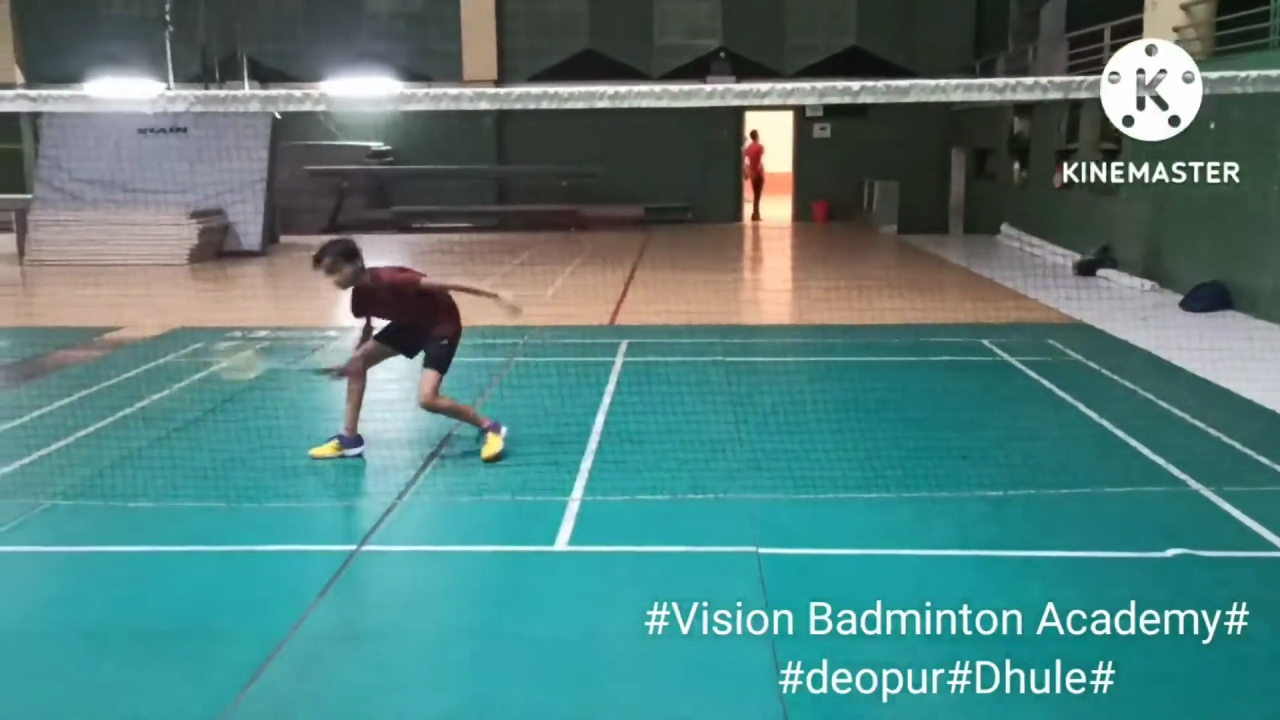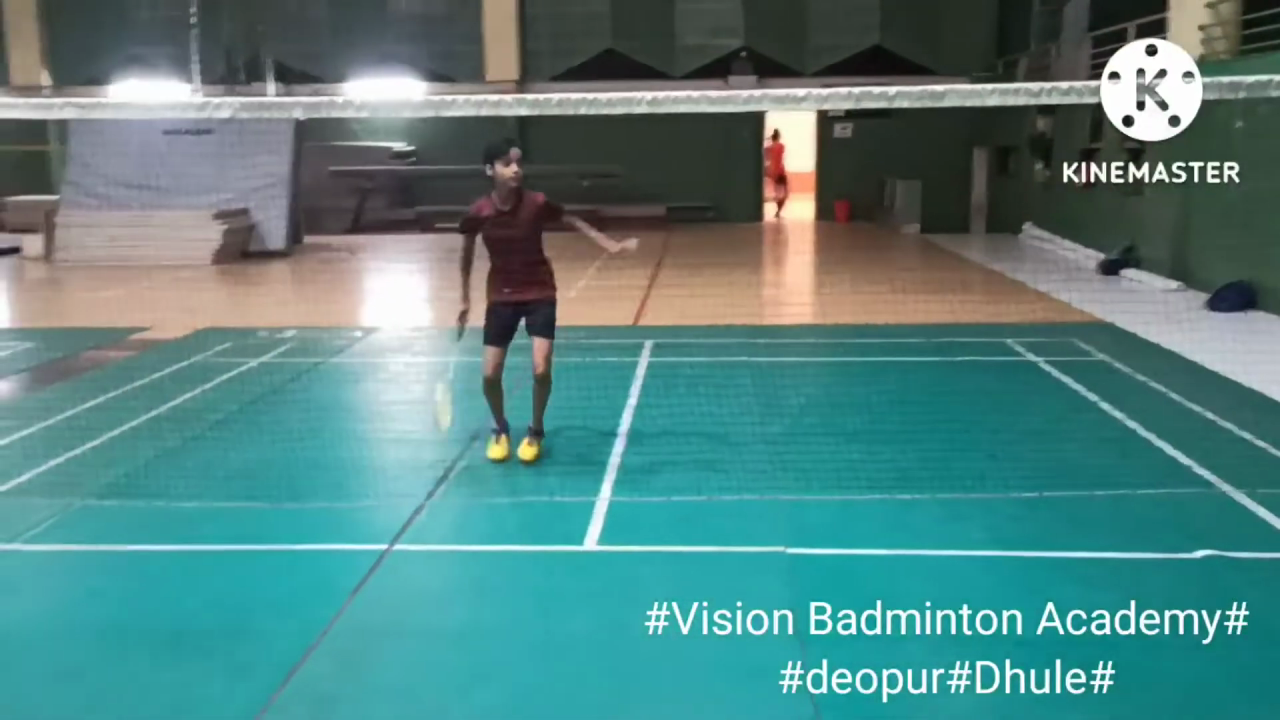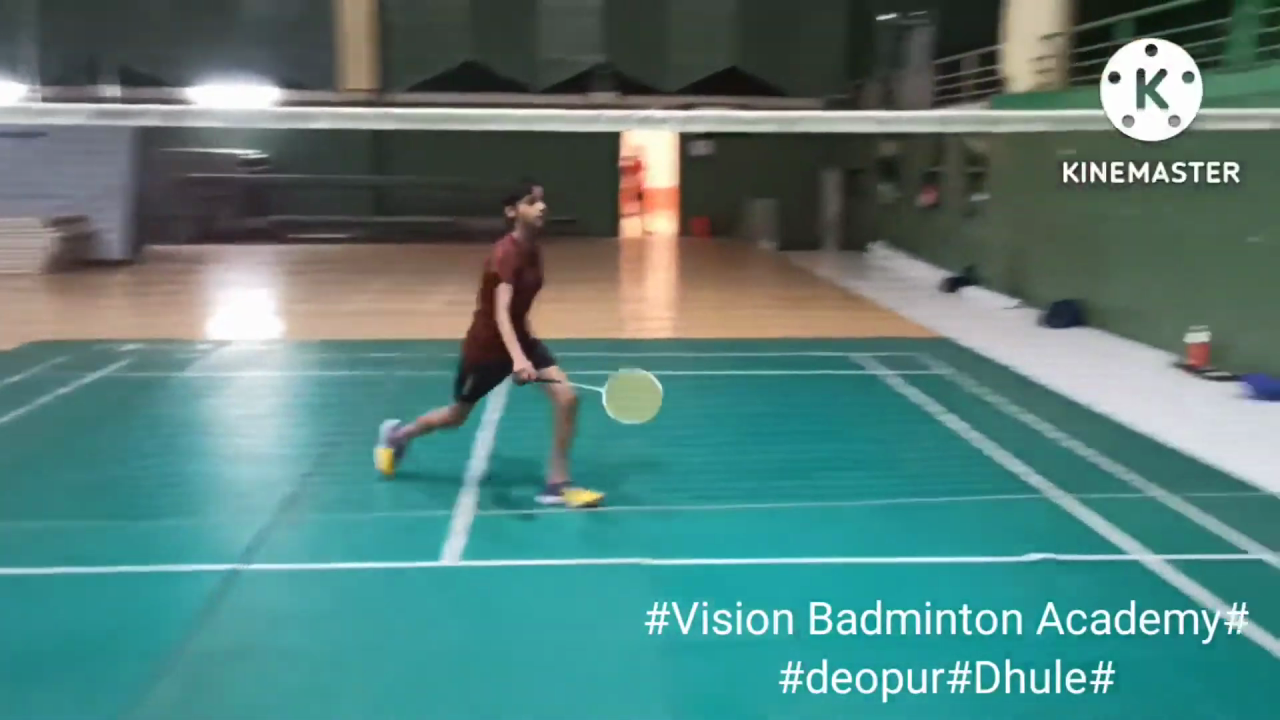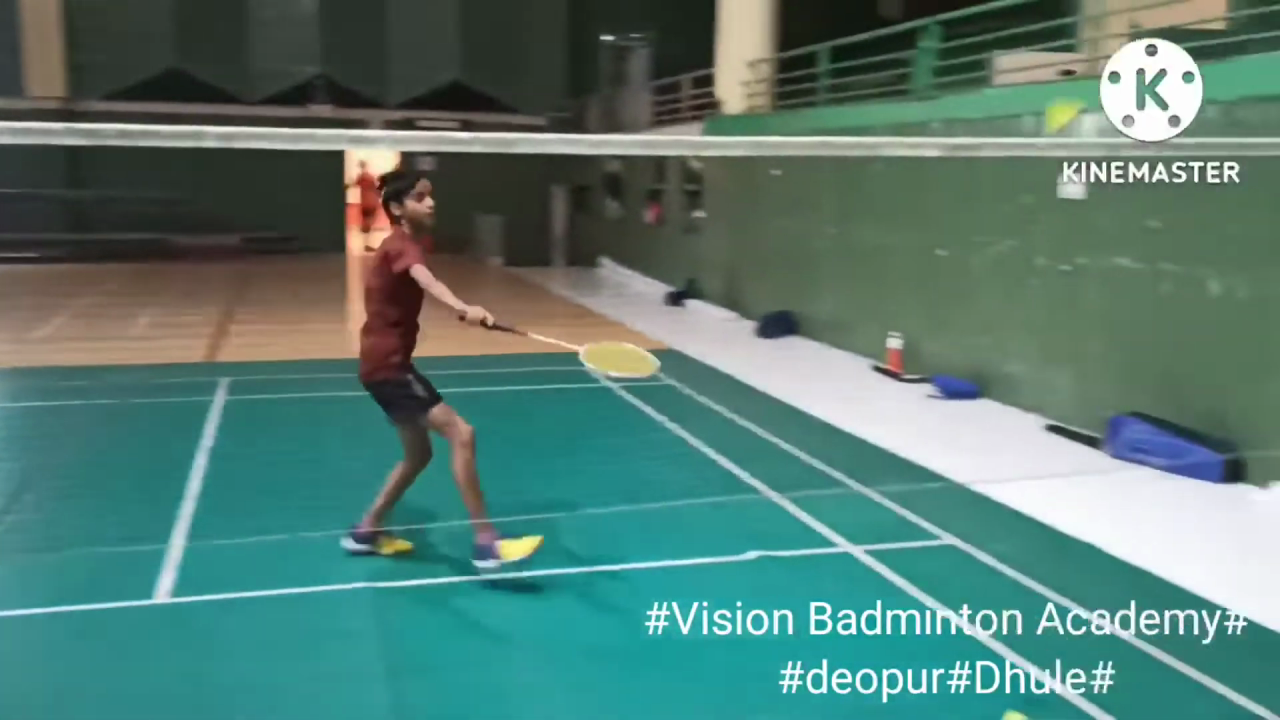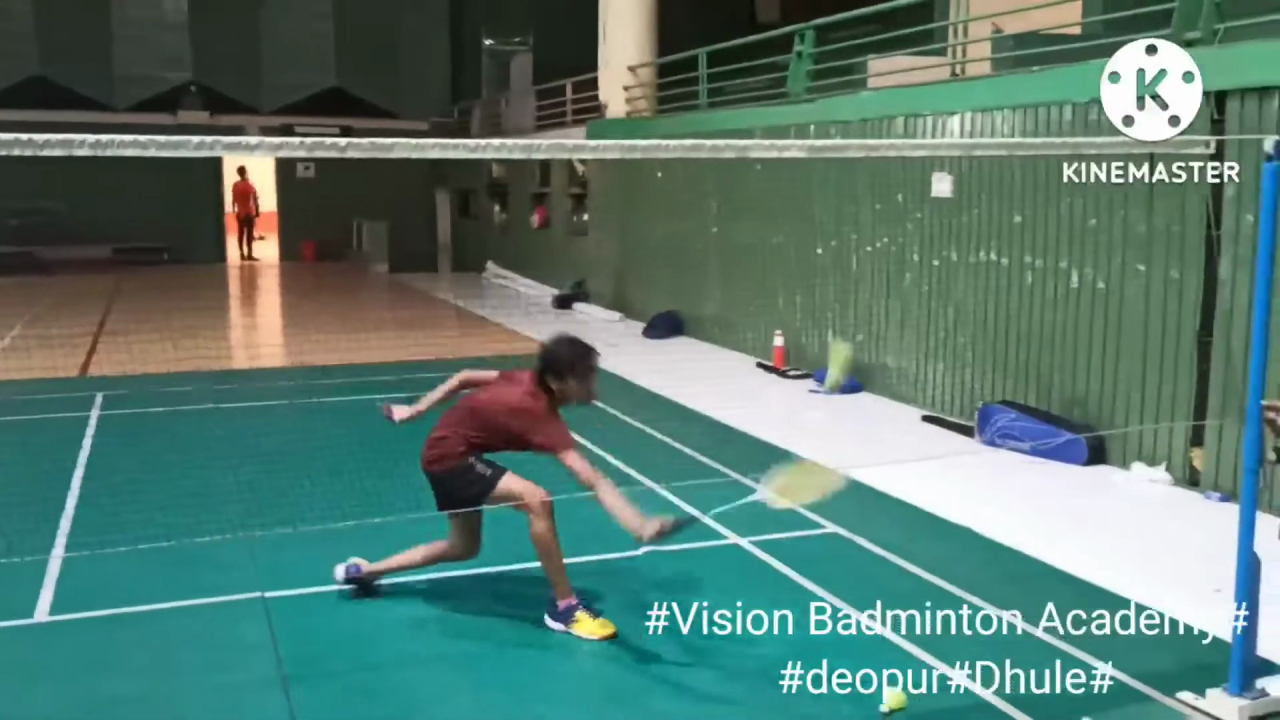
dt=0.4s
person 1, frame 1
left shoulder: (389, 281)
right shoulder: (359, 296)
left elbow: (446, 285)
right elbow: (366, 335)
left wrist: (496, 296)
right wrist: (348, 363)
left hip: (441, 325)
right hip: (410, 324)
left knee: (427, 400)
right knee: (357, 364)
left ankle: (489, 427)
right ankle: (349, 438)
person 1, frame 2
left shoulder: (537, 203)
right shoulder: (478, 213)
left elbow: (573, 222)
right elbow: (467, 255)
left wrist: (610, 245)
right wrist: (465, 298)
left hip: (540, 291)
right hip: (502, 296)
left knee: (541, 370)
right knee: (490, 375)
left ankle: (535, 431)
right ankle: (500, 430)
person 1, frame 3
left shoulder: (532, 249)
right shoulder: (506, 253)
right elbow: (502, 311)
right wrist: (517, 357)
left hip: (519, 339)
right hip: (486, 346)
left knee: (568, 397)
right knee: (456, 417)
left ankle: (558, 484)
right ankle: (396, 436)
person 1, frame 4
left shoulder: (398, 246)
right shoulder: (400, 246)
right elbow: (426, 281)
right wrist: (466, 310)
left hip: (383, 362)
right hip: (387, 365)
left knee: (419, 454)
right knee: (462, 435)
left ankle: (366, 532)
right ankle: (486, 541)
person 1, frame 5
left shoulder: (525, 380)
right shoulder: (539, 415)
left elbow: (464, 377)
right elbow: (589, 477)
left wrist: (415, 410)
right wrist: (637, 523)
left hip: (449, 453)
right hip: (448, 456)
left knee: (463, 547)
right knee: (537, 501)
left ankle: (361, 571)
right ankle: (565, 607)
